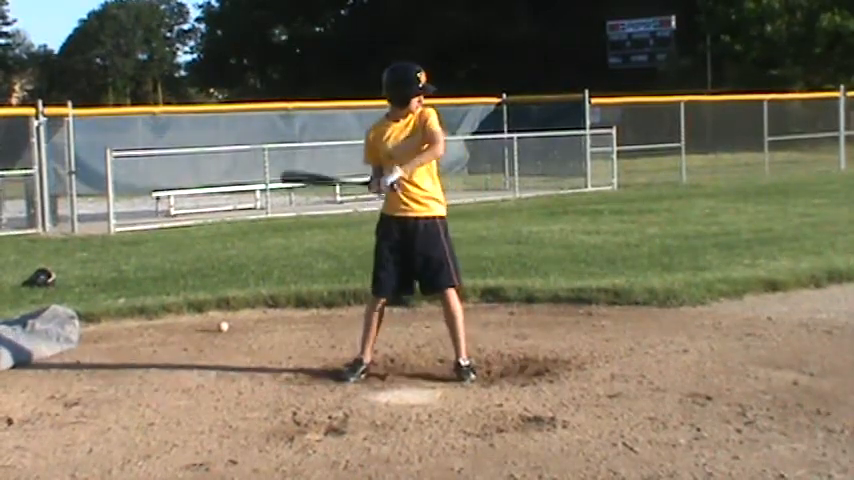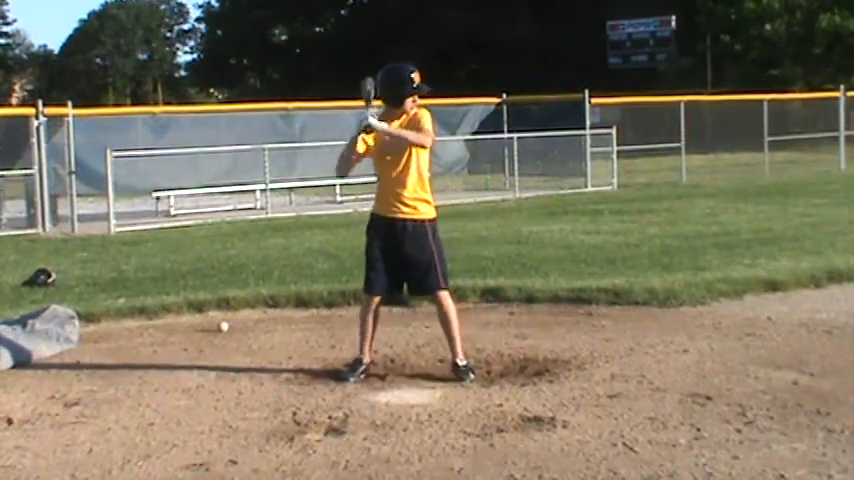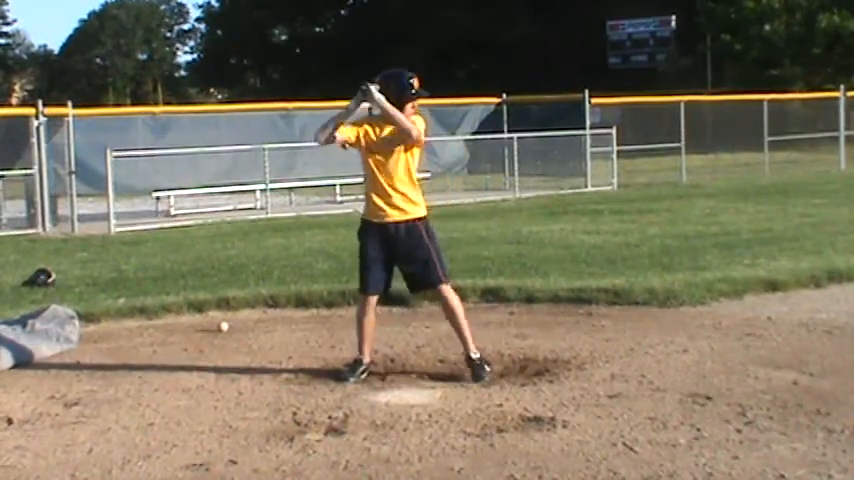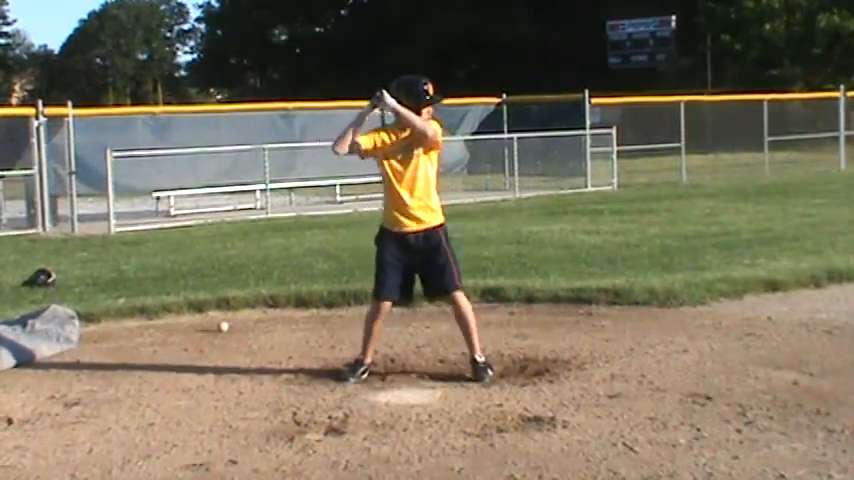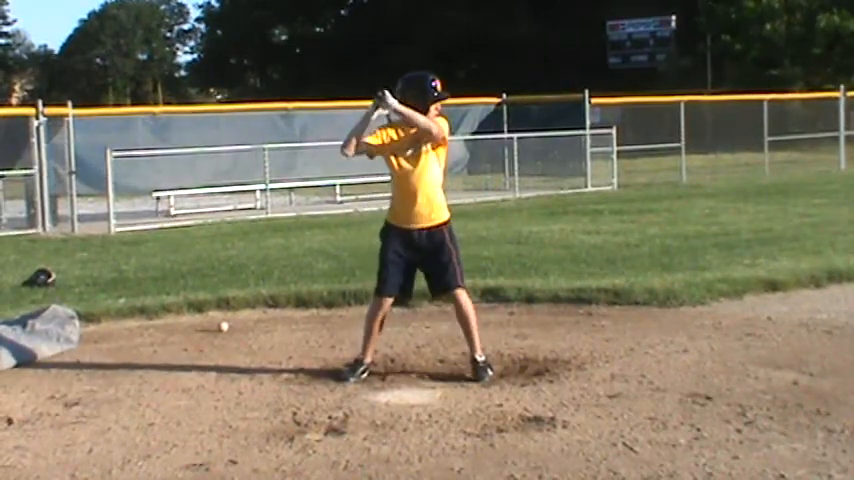
dt=0.3s
person 1, frame 1
left shoulder: (427, 117)
right shoulder: (376, 132)
left elbow: (438, 148)
right elbow: (377, 175)
left wrist: (400, 170)
right wrist: (379, 182)
left hip: (430, 217)
right hip: (393, 220)
left knee: (448, 290)
right knee: (380, 295)
left ankle: (462, 360)
right ankle: (364, 359)
person 1, frame 2
left shoulder: (420, 117)
right shoulder: (370, 130)
left elbow: (425, 141)
right elbow: (342, 170)
left wrist: (383, 127)
right wrist: (359, 136)
left hip: (420, 219)
right hip: (384, 221)
left knee: (440, 292)
right knee: (373, 295)
left ankle: (460, 361)
right ankle: (363, 359)
person 1, frame 3
left shoulder: (414, 122)
right shoulder: (363, 127)
left elbow: (413, 135)
right elbow: (322, 138)
left wrist: (380, 102)
right wrist: (353, 106)
left hip: (412, 221)
right hip: (375, 224)
left knee: (442, 287)
right knee: (368, 296)
left ankle: (473, 355)
right ankle: (363, 359)
person 1, frame 4
left shoulder: (432, 129)
right shoulder: (380, 137)
left elbow: (427, 134)
right elbow: (340, 148)
left wrist: (394, 105)
right wrist: (367, 112)
left hip: (431, 229)
right hip: (394, 232)
left knee: (456, 294)
right knee: (381, 301)
left ankle: (478, 358)
right ankle: (364, 360)
person 1, frame 5
left shoulder: (439, 125)
right shoulder: (388, 134)
left elbow: (432, 131)
right elbow: (348, 149)
left wrist: (396, 105)
right wrist: (371, 112)
left hip: (436, 226)
right hip: (399, 229)
left knee: (457, 292)
right knee: (383, 298)
left ankle: (477, 357)
right ankle: (365, 359)
